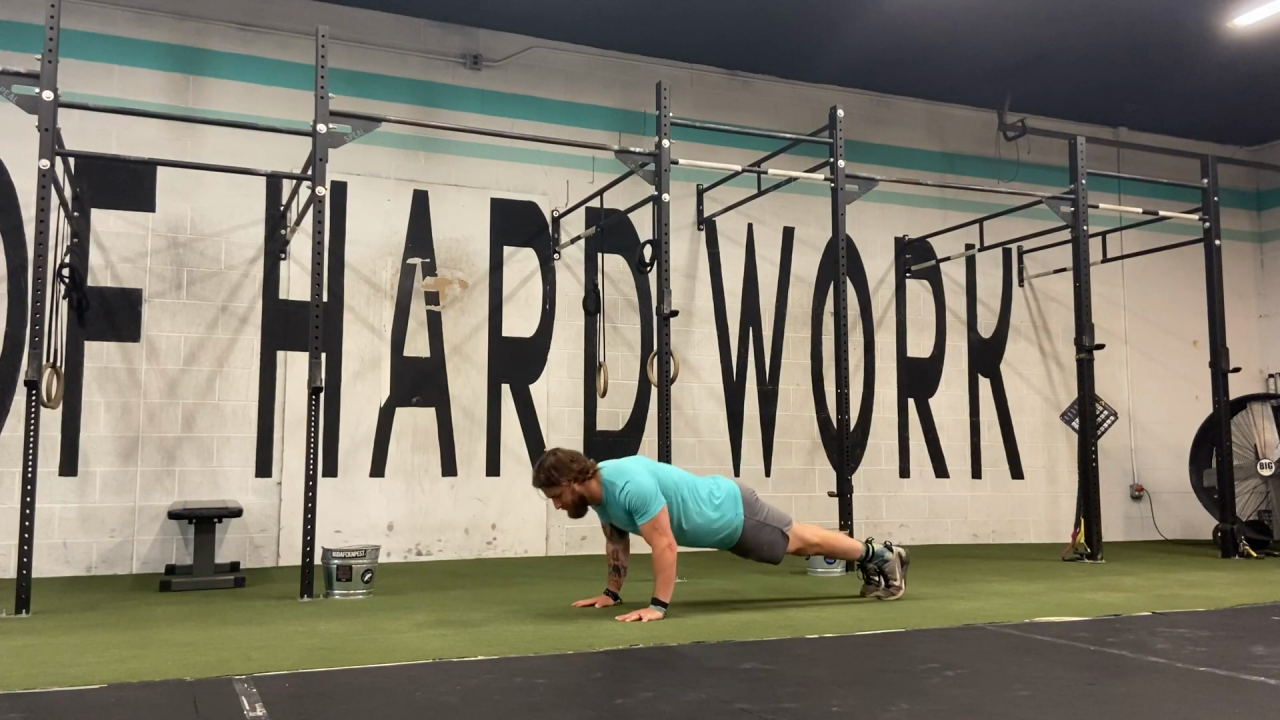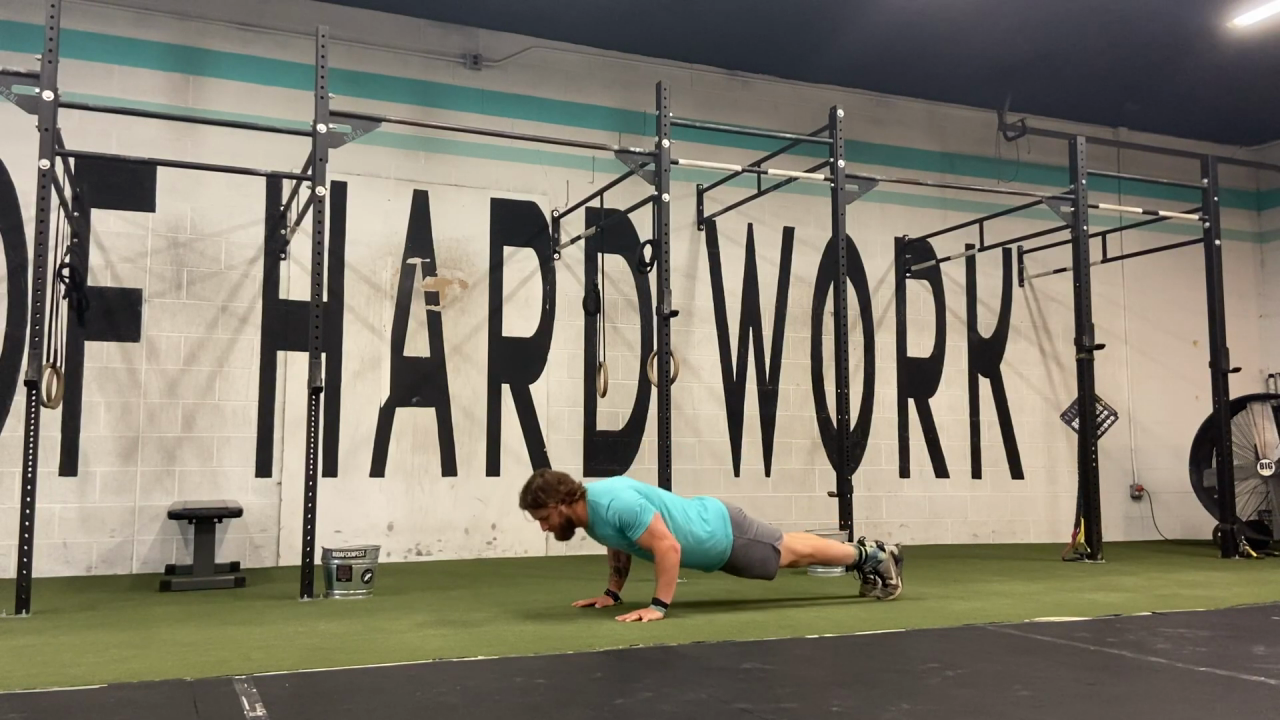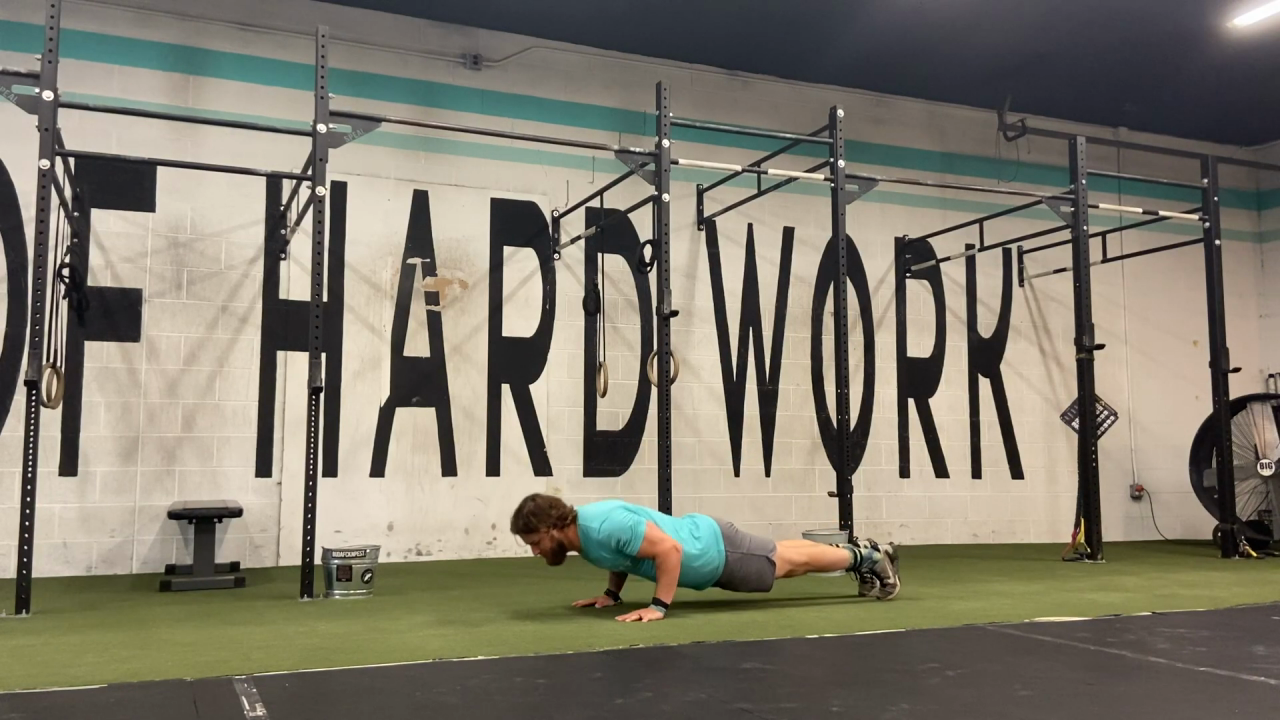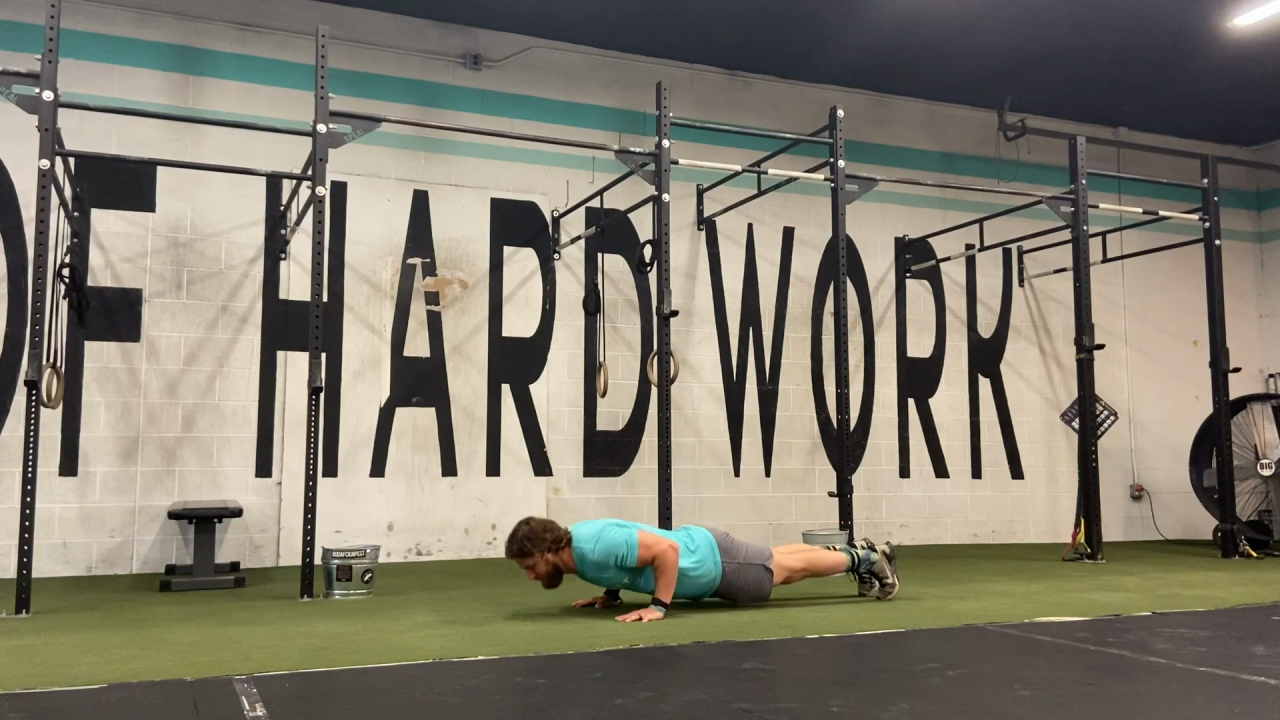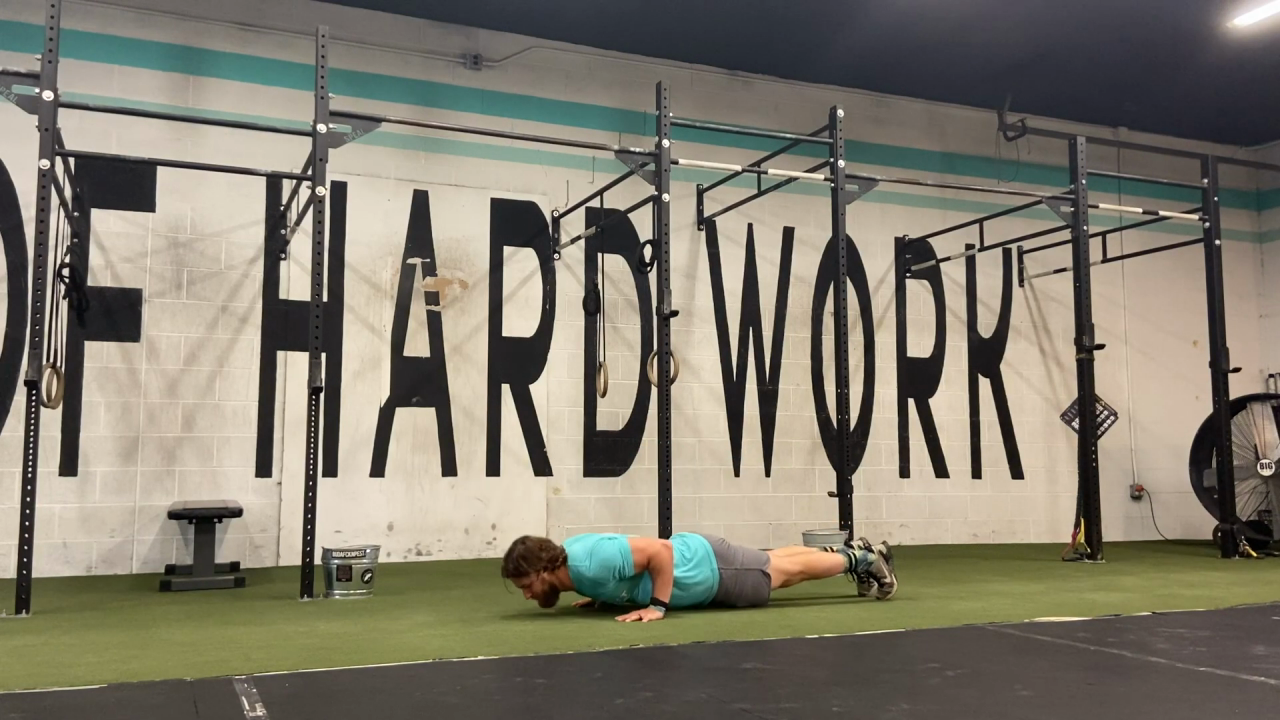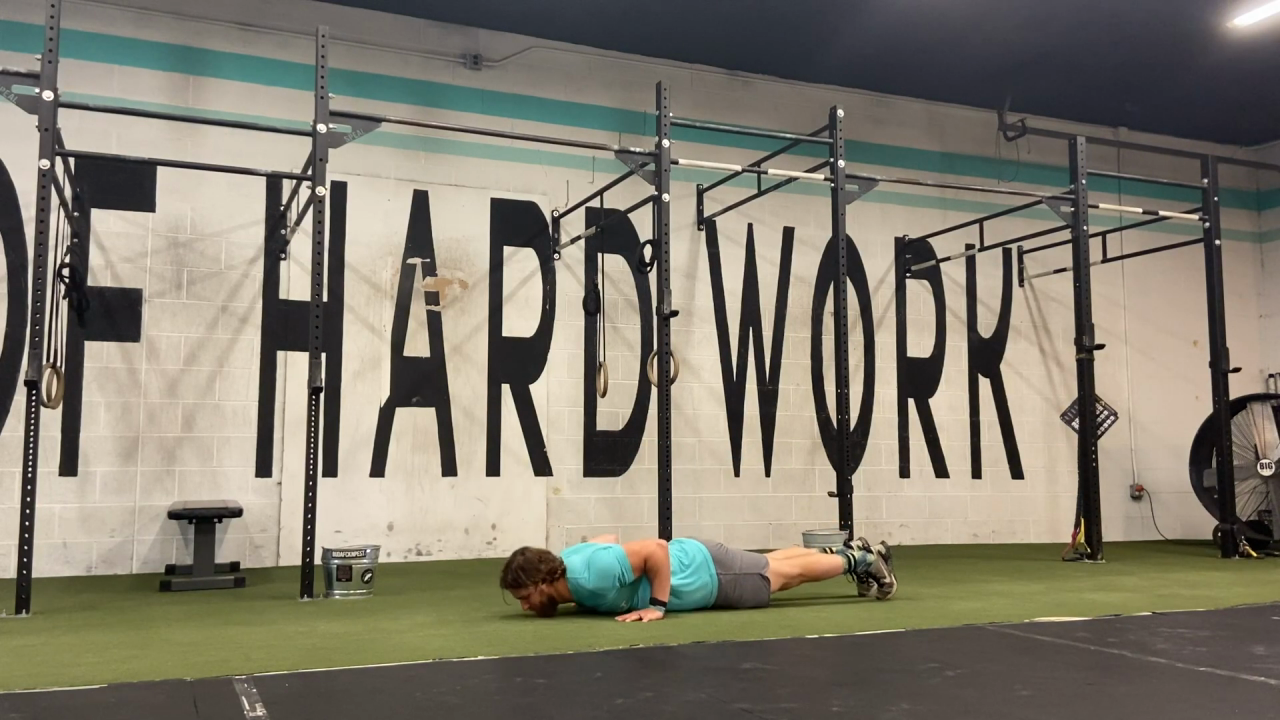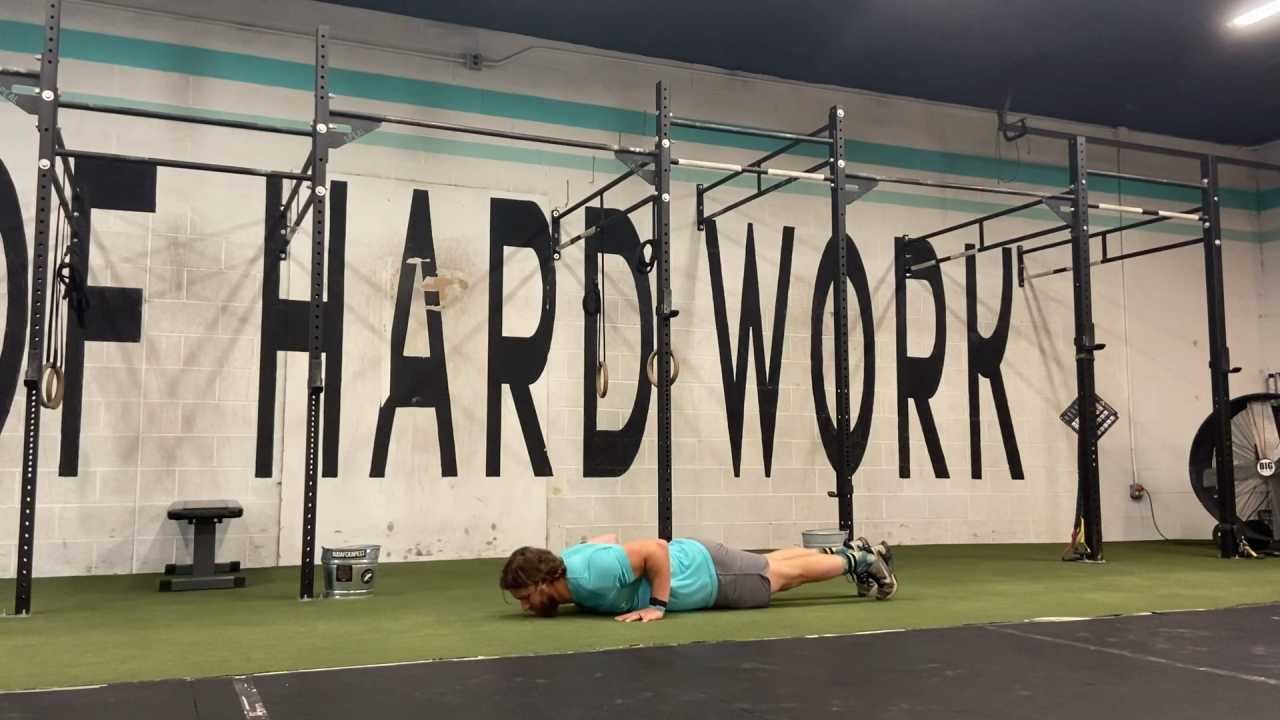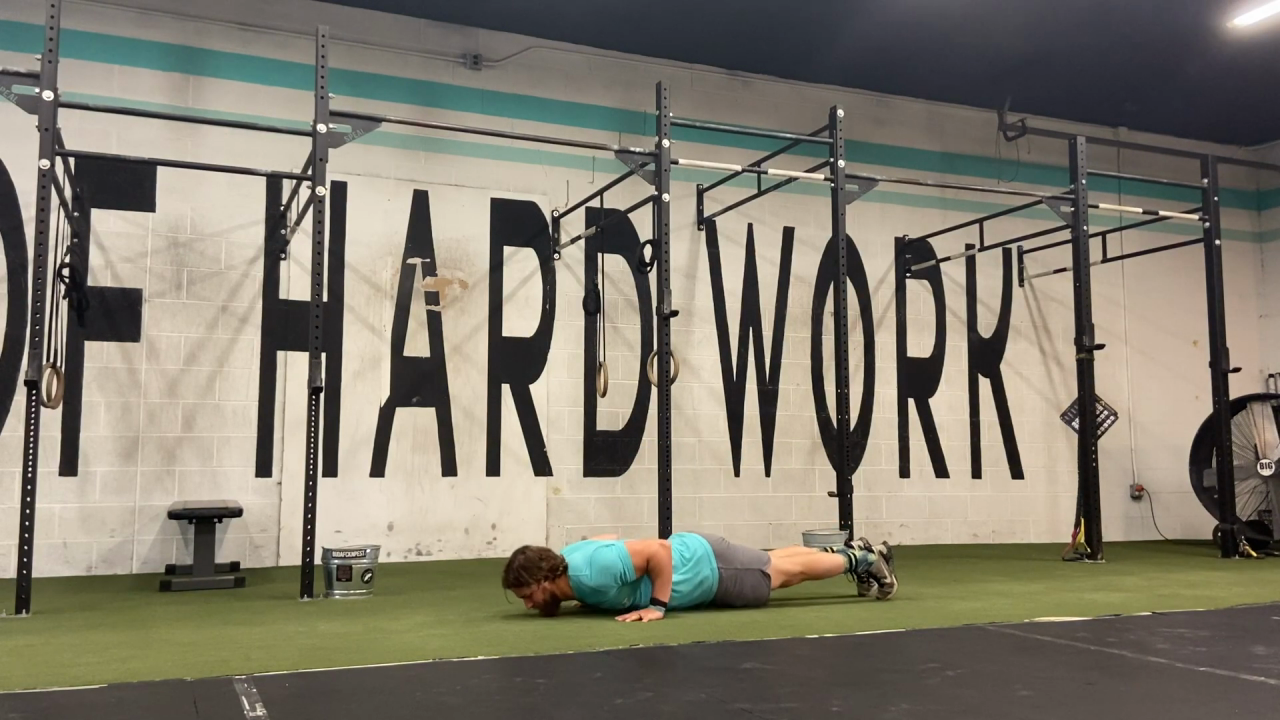
dt=0.2s
person 1, frame 1
left shoulder: (628, 486)
right shoulder: (599, 491)
left elbow: (665, 546)
right elbow: (617, 538)
left wrist: (658, 605)
right wrist: (612, 591)
left hip: (731, 515)
right hip: (718, 517)
left knee: (804, 542)
right knee: (797, 542)
left ankle: (881, 555)
right ankle: (871, 557)
person 1, frame 2
left shoulder: (612, 505)
right shoulder: (589, 512)
left elbow: (668, 548)
right elbow: (621, 544)
left wrist: (658, 606)
right wrist: (612, 592)
left hip: (721, 535)
right hip: (708, 532)
left knee: (796, 553)
right knee: (789, 550)
left ankle: (875, 556)
right ankle: (865, 551)
person 1, frame 3
left shoulder: (601, 529)
right shoulder: (581, 528)
left elbow: (670, 550)
left wrist: (659, 607)
right wrist: (611, 593)
left hip: (715, 551)
right hip: (700, 543)
left knee: (791, 562)
right knee: (784, 557)
left ankle: (870, 557)
right ankle: (857, 549)
person 1, frame 4
left shoulder: (594, 550)
right shoulder: (574, 540)
left elbow: (667, 550)
left wrist: (659, 606)
right wrist: (610, 592)
left hip: (711, 563)
right hip: (696, 550)
left knee: (789, 568)
right knee: (779, 560)
left ankle: (865, 557)
right ankle: (852, 550)
person 1, frame 5
left shoulder: (591, 568)
right shoulder: (568, 552)
left elbow: (660, 549)
left wrist: (658, 605)
right wrist: (604, 593)
left hip: (708, 569)
right hip: (693, 556)
left knee: (787, 571)
right knee: (777, 562)
left ankle: (866, 558)
right ankle: (852, 551)
person 1, frame 6
left shoulder: (589, 579)
right shoulder: (566, 560)
left elbow: (656, 548)
right elbow: (608, 537)
left wrist: (657, 605)
right wrist: (607, 597)
left hip: (707, 574)
right hip: (690, 559)
left knee: (786, 574)
right knee: (774, 563)
left ankle: (863, 559)
right ankle: (848, 552)
person 1, frame 7
left shoulder: (589, 579)
right shoulder: (567, 561)
left elbow: (656, 548)
right elbow: (607, 537)
left wrist: (657, 605)
right wrist: (603, 599)
left hip: (707, 575)
right hip: (690, 560)
left knee: (787, 574)
right knee: (777, 565)
left ankle: (864, 559)
right ankle: (850, 552)
person 1, frame 8
left shoulder: (591, 574)
right shoulder: (566, 559)
left elbow: (659, 551)
right elbow: (611, 537)
left wrist: (658, 605)
right wrist: (606, 597)
left hip: (706, 568)
right hip: (692, 556)
left knee: (788, 571)
right knee: (779, 562)
left ankle: (866, 558)
right ankle: (849, 551)
